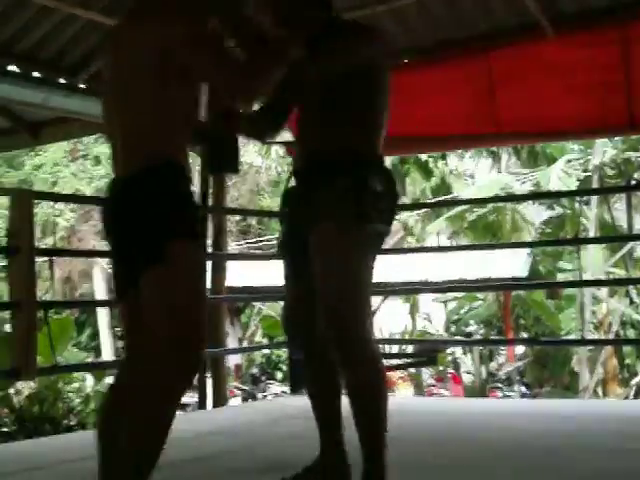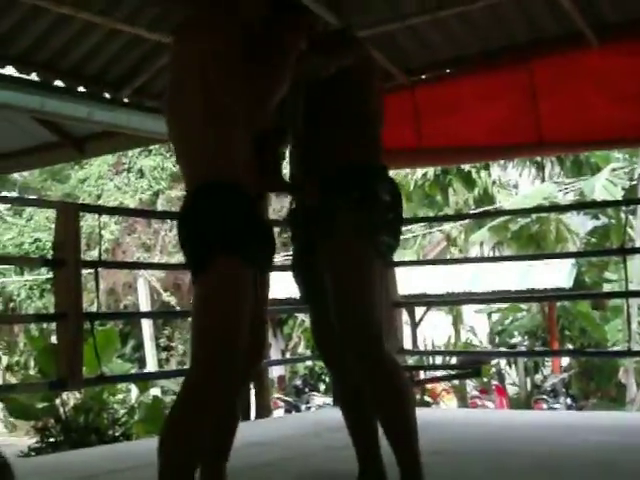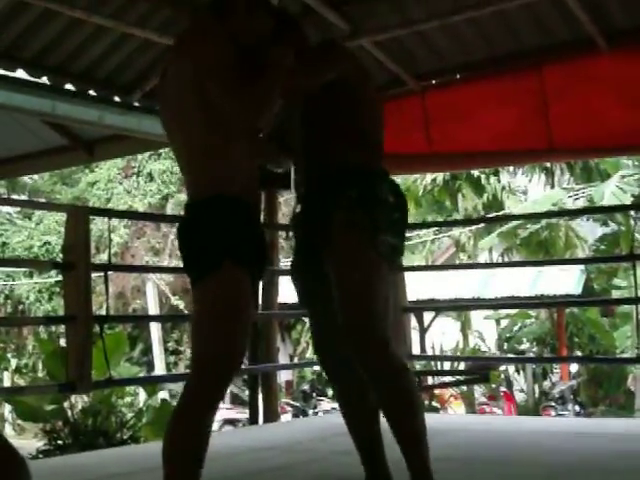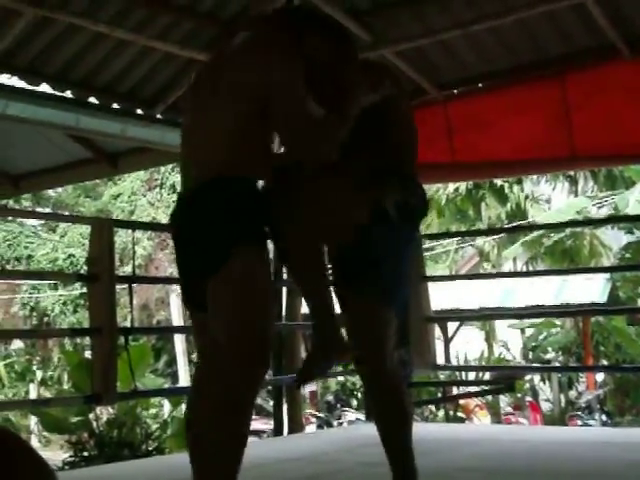
dt=0.5s
person 1, frame 1
left shoulder: (125, 40)
right elbow: (237, 87)
left hip: (129, 202)
right hip: (157, 198)
left knee: (143, 364)
right knee: (179, 358)
person 1, frame 2
left shoulder: (197, 58)
right elbow: (253, 106)
right wrist: (289, 43)
left hip: (237, 219)
right hip: (221, 216)
left knee: (240, 363)
right knee: (213, 371)
person 1, frame 3
left shoulder: (175, 79)
right shoulder: (204, 39)
right elbow: (250, 117)
right wrist: (279, 62)
left hip: (220, 224)
right hip: (222, 223)
left knee: (219, 369)
right knee: (211, 373)
person 1, frame 4
left shoulder: (217, 66)
right shoulder: (275, 56)
right elbow: (311, 149)
right wrist: (347, 99)
left hip: (192, 217)
right hip: (227, 210)
left knee: (214, 367)
right knee: (247, 357)
person 2, frame 1
left shoulder: (361, 38)
right shoulder: (305, 60)
left elbow: (299, 79)
right elbow: (267, 125)
right wrist: (229, 116)
left hip: (353, 191)
right hip: (311, 194)
left knee: (344, 329)
right knee: (301, 325)
person 2, frame 2
left shoulder: (342, 49)
right shoulder: (302, 90)
left hip: (357, 204)
right hip: (316, 214)
left knee: (362, 343)
right knee: (333, 348)
person 2, frame 3
left shoulder: (332, 58)
right shoulder: (306, 100)
right elbow: (280, 151)
left hip: (358, 205)
right hip: (321, 217)
left knee: (366, 344)
right knee: (333, 352)
person 2, frame 4
left shoulder: (373, 74)
left hip: (389, 202)
right hip: (363, 230)
left knee: (284, 192)
right knee: (376, 361)
left ankle: (325, 333)
